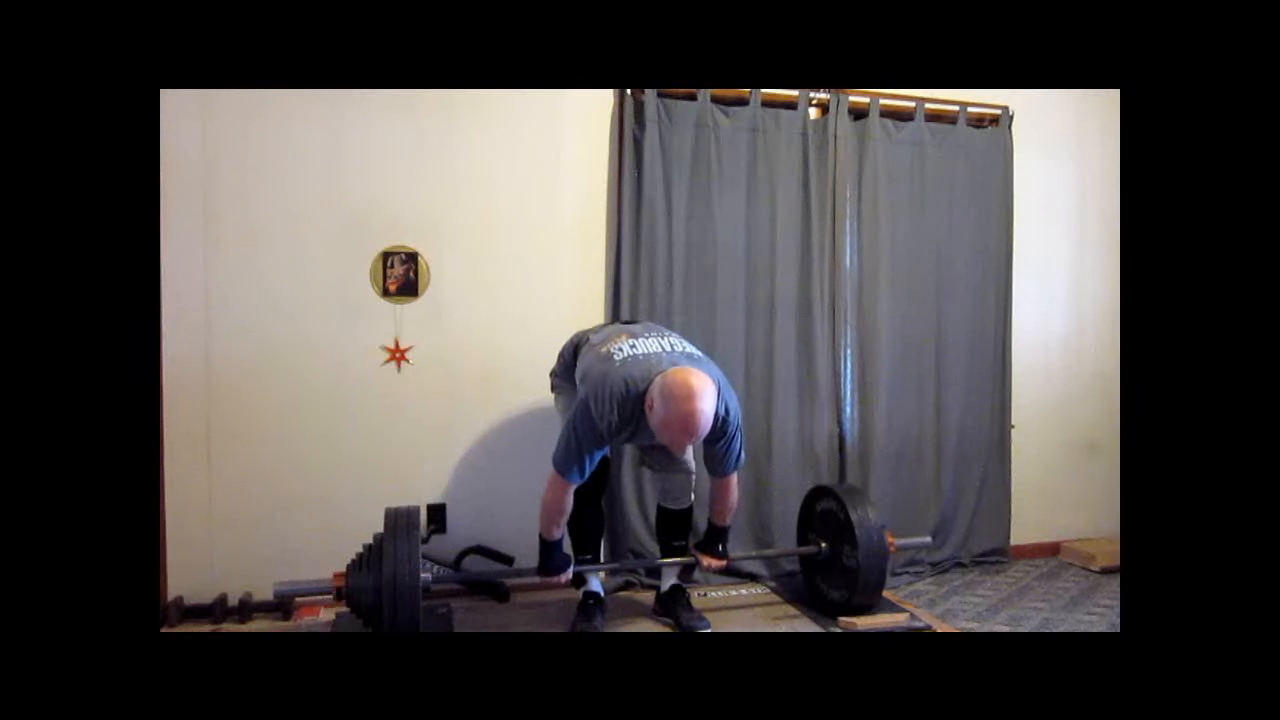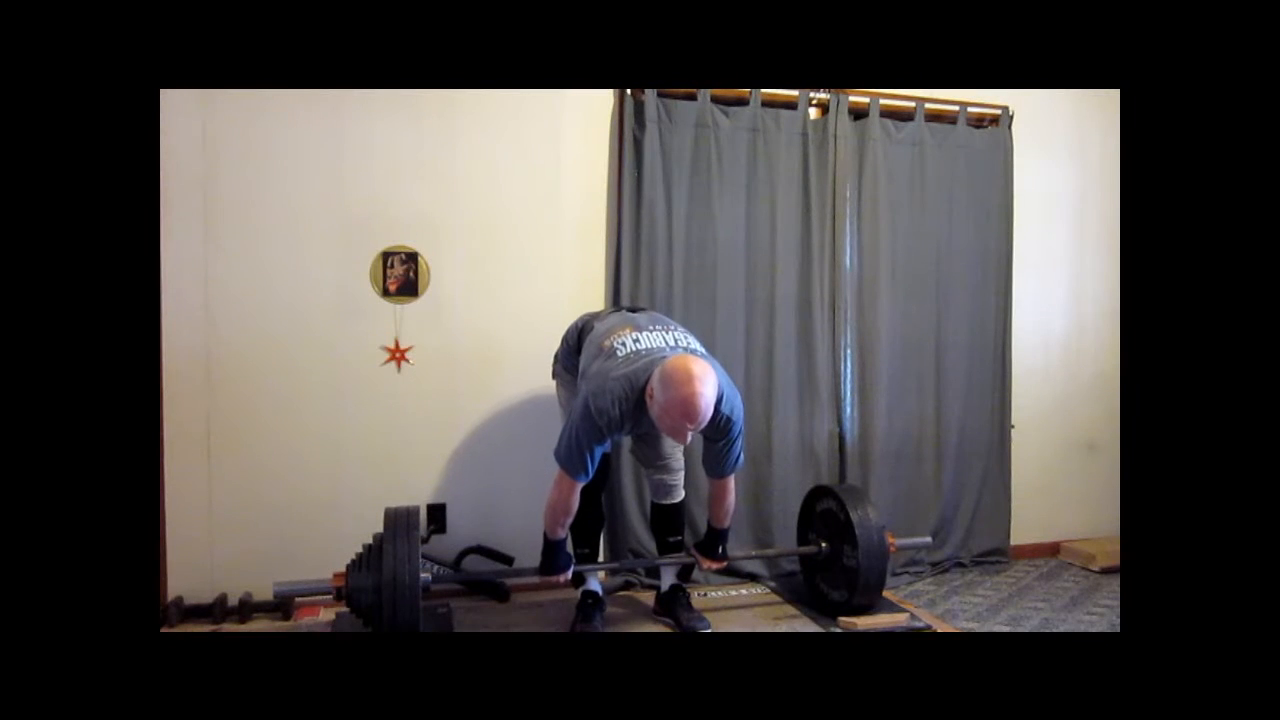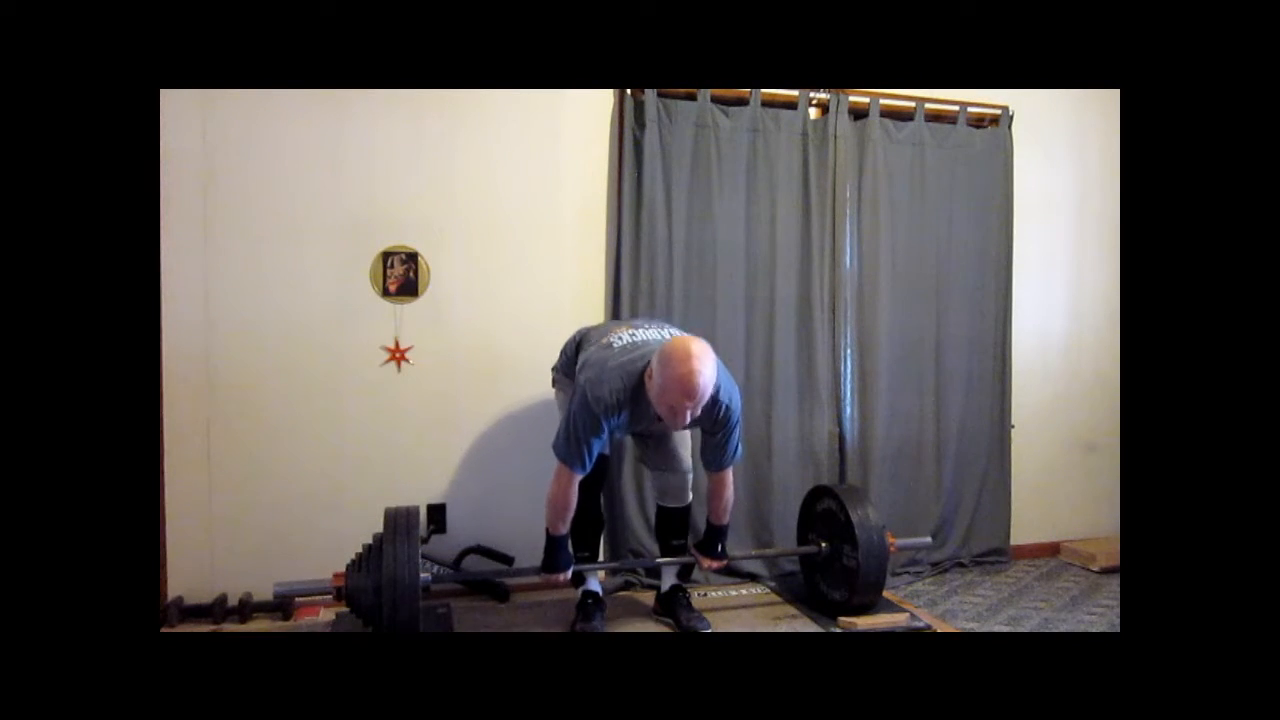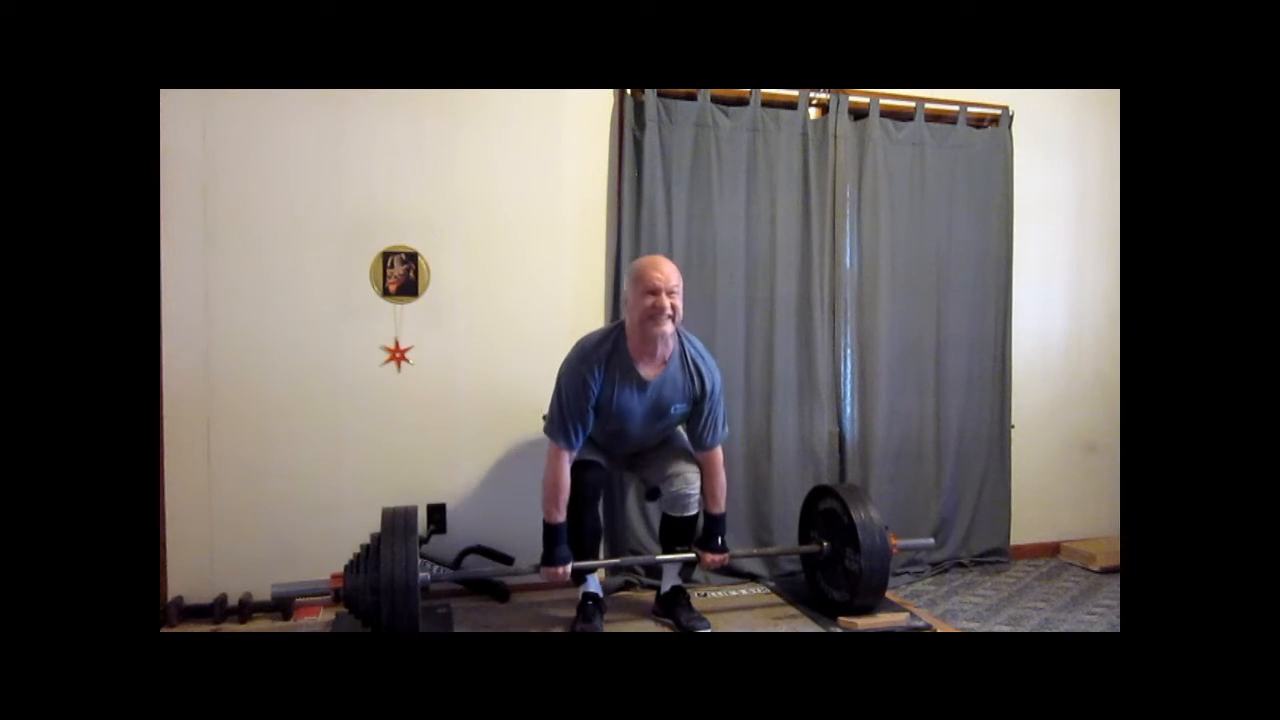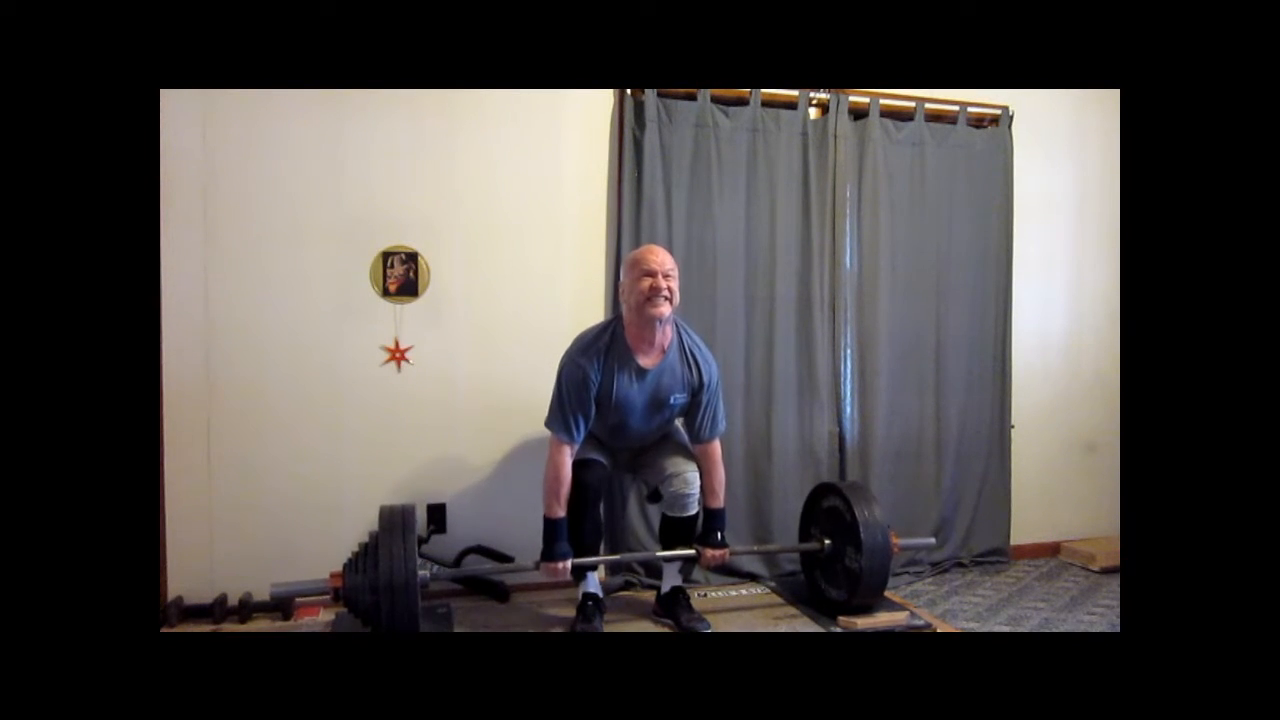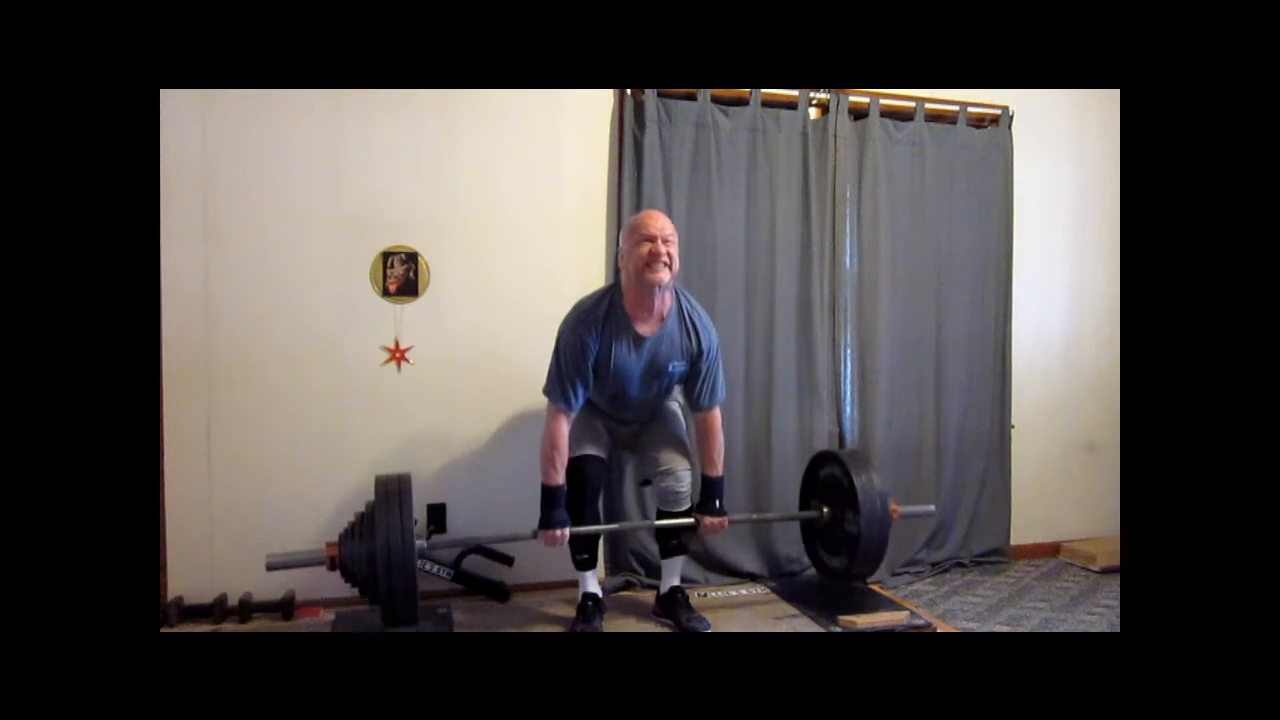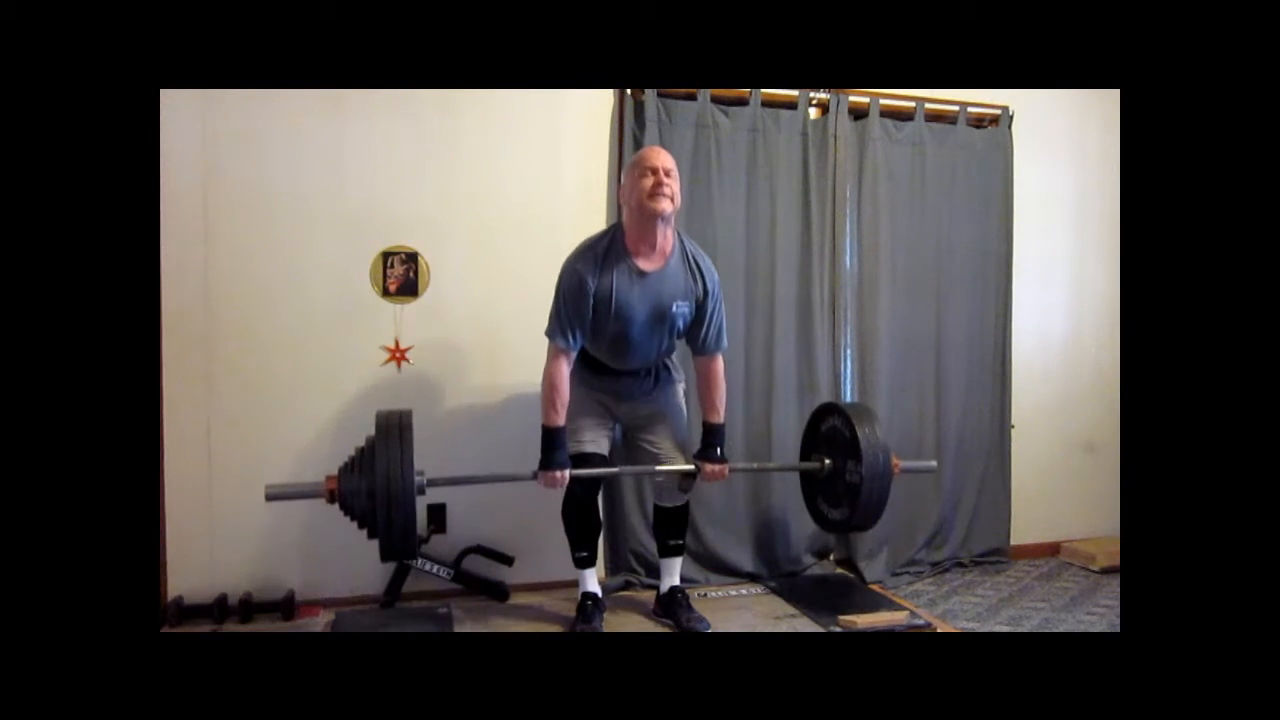
dt=0.5s
person 1, frame 1
left shoulder: (722, 404)
right shoulder: (602, 403)
left elbow: (725, 479)
right elbow: (561, 486)
left wrist: (715, 542)
right wrist: (551, 555)
right hip: (577, 369)
left knee: (679, 478)
right knee: (588, 482)
left ankle: (671, 590)
right ankle: (591, 592)
person 1, frame 2
left shoulder: (725, 403)
right shoulder: (604, 399)
left elbow: (722, 480)
right elbow: (569, 483)
left wrist: (715, 543)
right wrist: (554, 554)
right hip: (580, 354)
left knee: (669, 475)
right knee: (590, 477)
left ankle: (670, 590)
right ankle: (590, 591)
person 1, frame 3
left shoulder: (724, 393)
right shoulder: (600, 390)
left elbow: (720, 474)
right elbow: (568, 478)
left wrist: (714, 542)
right wrist: (556, 552)
left knee: (677, 476)
right knee: (588, 480)
left ankle: (671, 591)
right ankle: (590, 593)
person 1, frame 4
left shoulder: (700, 365)
right shoulder: (589, 359)
left elbow: (710, 453)
right elbow: (561, 454)
left wrist: (714, 533)
right wrist: (554, 544)
left hip: (656, 441)
right hip: (592, 442)
left knee: (686, 482)
right knee: (582, 485)
left ankle: (671, 592)
right ankle: (589, 595)
person 1, frame 5
left shoulder: (697, 359)
right shoulder: (588, 355)
left elbow: (708, 447)
right elbow: (562, 448)
left wrist: (715, 529)
right wrist: (555, 540)
left hip: (656, 437)
right hip: (594, 439)
left knee: (686, 483)
right knee: (585, 482)
left ankle: (670, 593)
right ankle: (590, 597)
person 1, frame 6
left shoulder: (696, 325)
right shoulder: (587, 320)
left elbow: (707, 414)
right elbow: (560, 416)
left wrist: (713, 496)
right wrist: (552, 507)
left hip: (656, 409)
right hip: (592, 411)
left knee: (678, 481)
right knee: (584, 480)
left ankle: (670, 593)
right ankle: (590, 597)
person 1, frame 7
left shoulder: (698, 270)
right shoulder: (587, 266)
left elbow: (709, 360)
right elbow: (560, 359)
left wrist: (714, 443)
right wrist: (552, 450)
left hip: (655, 380)
right hip: (592, 380)
left knee: (676, 477)
right knee: (582, 481)
left ankle: (670, 591)
right ankle: (590, 596)
